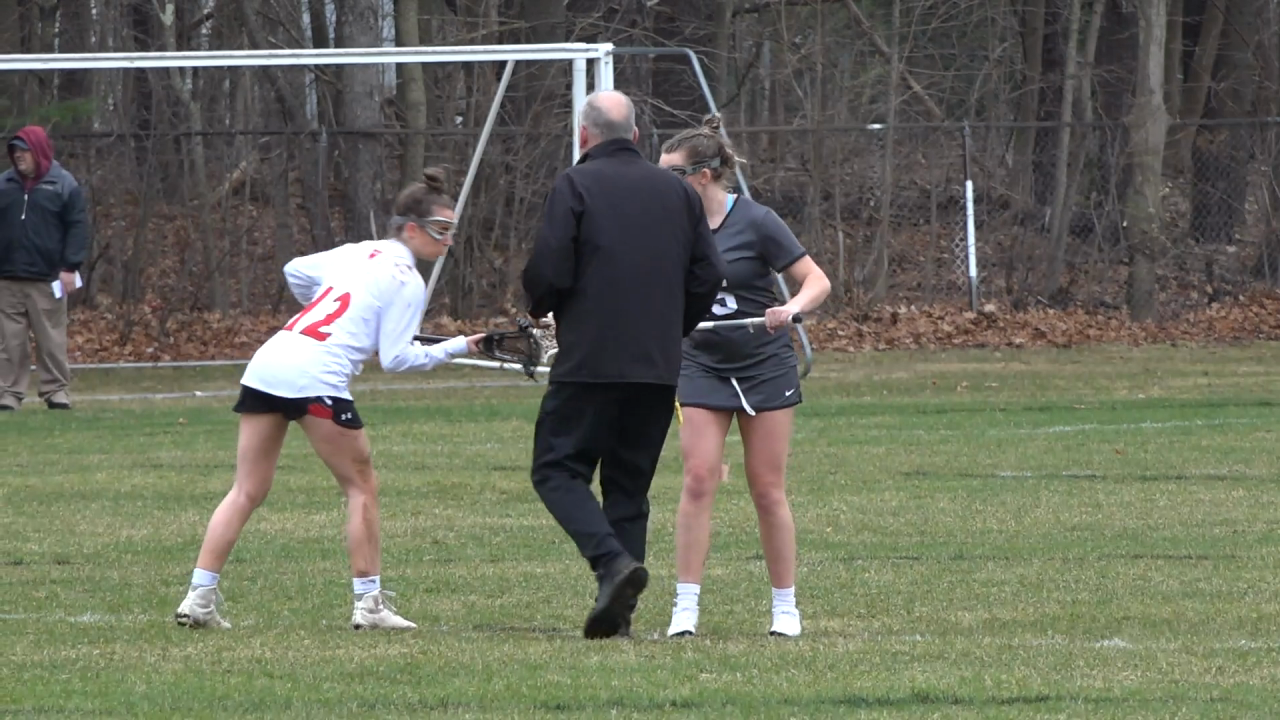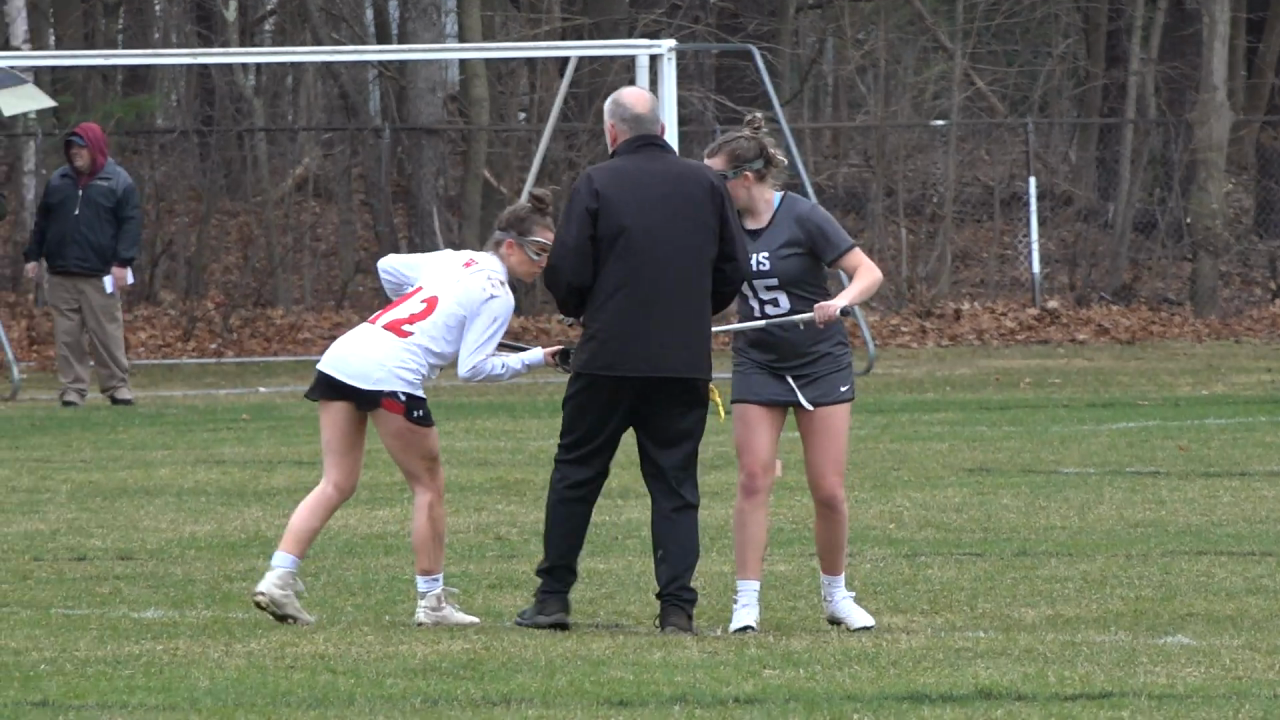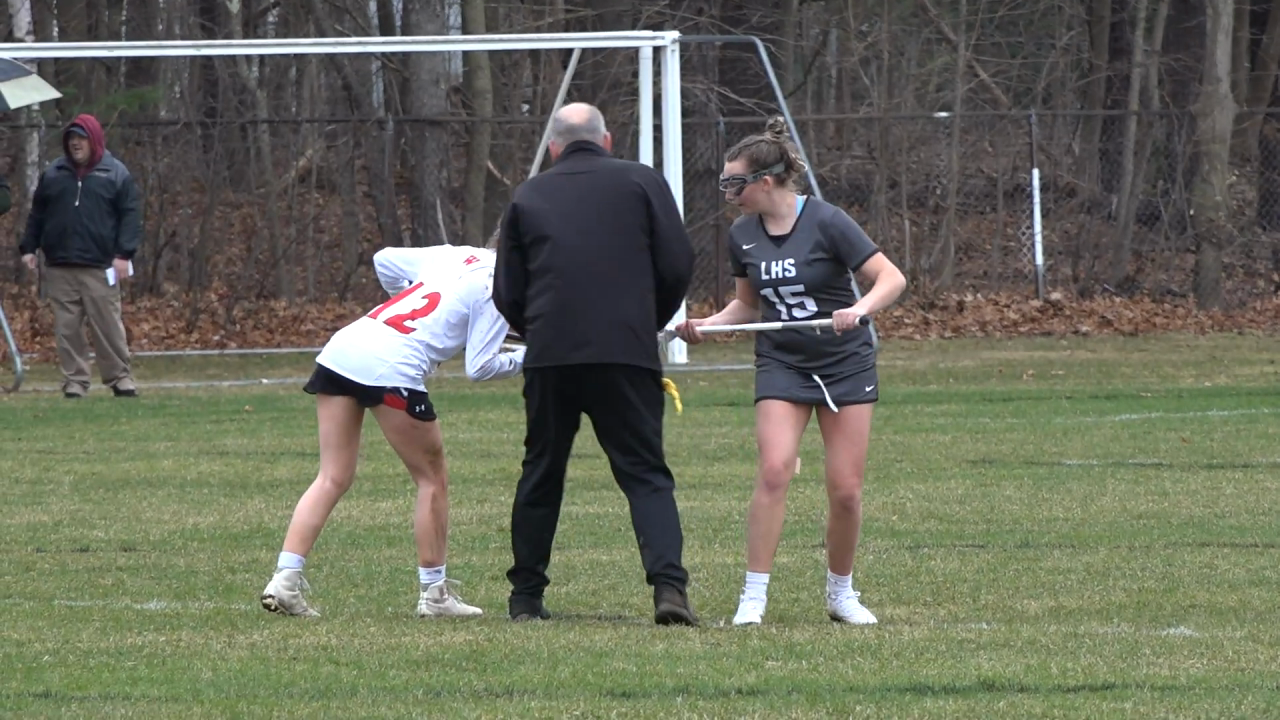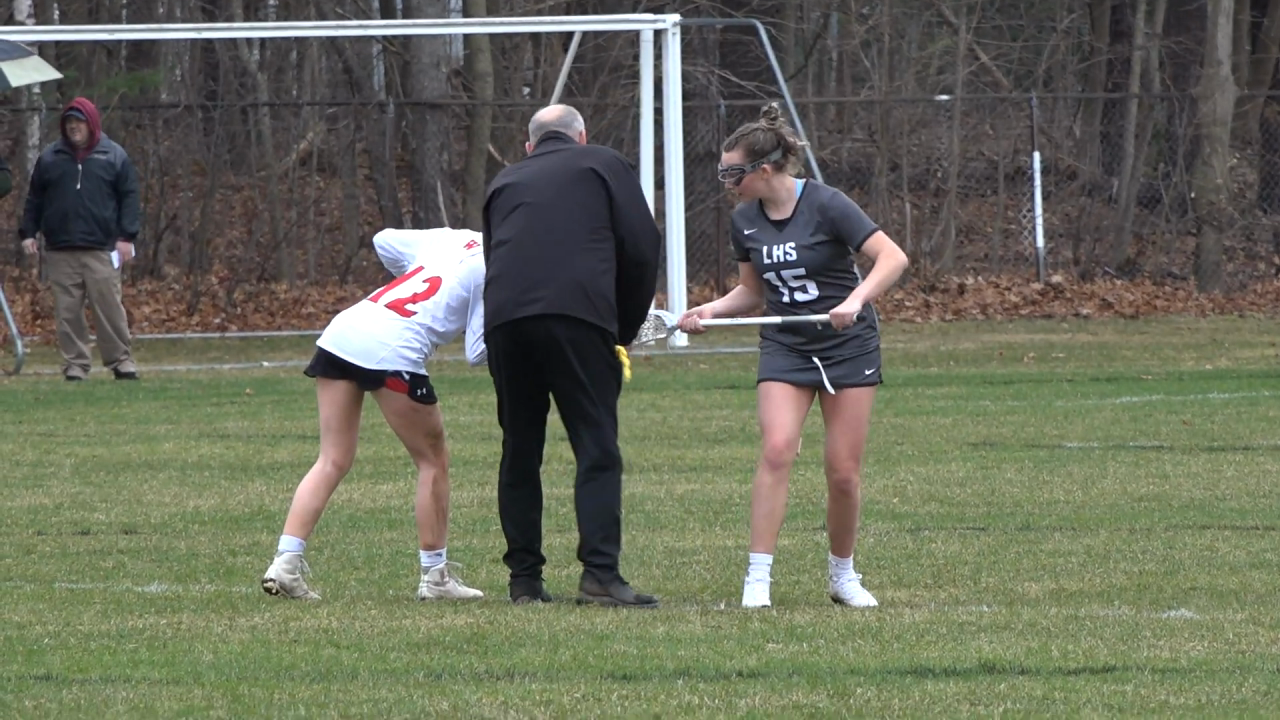
dt=0.3s
person 1, frame 1
left shoulder: (575, 185)
right shoulder: (678, 190)
left elbow: (548, 272)
right elbow: (708, 276)
left wrist: (540, 306)
left hip: (588, 363)
right hip: (657, 368)
left knee: (558, 471)
right knee: (629, 489)
right ankle: (617, 614)
person 1, frame 2
left shoulder: (597, 184)
right shoulder: (706, 183)
left elbow: (567, 272)
right elbow: (732, 269)
left wrist: (575, 306)
left hip: (609, 358)
right hip: (684, 362)
left knee: (577, 473)
right knee: (675, 487)
left ankle: (553, 595)
person 1, frame 3
left shoulder: (527, 198)
right shoulder: (642, 181)
left elbow: (506, 292)
right elbow: (676, 268)
right wrist: (648, 325)
left hip: (549, 355)
right hip: (624, 352)
left knee: (540, 475)
right knee: (646, 475)
left ankle: (526, 596)
person 1, frame 4
left shoulder: (504, 182)
right shoulder: (606, 164)
right elbow: (641, 249)
right wrist: (628, 325)
left hip: (505, 319)
right hip: (579, 315)
left knee: (520, 450)
right knee: (598, 447)
left ankle: (524, 579)
right ankle: (598, 573)
person 2, frame 1
left shoulder: (755, 220)
left elbow: (817, 280)
left wrist: (791, 308)
left hip: (765, 365)
right hip: (702, 366)
left knee: (768, 490)
right knee: (698, 482)
left ankle: (785, 606)
right ankle: (685, 606)
person 2, frame 2
left shoulder: (803, 216)
left elbow: (869, 272)
left wrist: (840, 301)
left hip: (821, 362)
right hip: (757, 363)
left knee: (829, 490)
right knee: (753, 480)
left ankle: (836, 594)
right ankle: (746, 603)
person 2, frame 3
left shoulder: (827, 221)
right shoulder: (741, 235)
left elbow: (892, 280)
left wrist: (859, 310)
right wrist: (706, 324)
left hip: (845, 364)
right hip: (780, 364)
left knee: (846, 489)
right knee: (772, 474)
left ankle: (840, 592)
right ankle: (753, 595)
person 2, frame 4
left shoulder: (826, 203)
right shoulder: (744, 220)
left elbow: (893, 258)
left wrist: (855, 299)
right wrist: (708, 310)
left hip: (847, 346)
right hip: (784, 346)
left knee: (843, 473)
right knee: (776, 452)
left ankle: (842, 576)
right ankle: (758, 578)
person 3, frame 1
left shoulder: (358, 251)
right shoulder: (409, 281)
left elbow: (296, 270)
right elbow: (396, 358)
right wrist: (456, 347)
left hip: (266, 365)
right hip: (315, 378)
left knee: (247, 492)
right knee: (361, 486)
left ankle: (199, 597)
right ankle: (369, 604)
person 3, frame 2
left shoulder: (452, 259)
right shoulder: (497, 295)
left elbow: (387, 266)
right elbow: (474, 368)
right wrist: (535, 358)
left hip: (343, 353)
right hip: (390, 374)
left knee: (335, 484)
right knee: (428, 485)
left ankle: (278, 579)
right ankle: (432, 601)
person 3, frame 3
left shoulder: (453, 254)
left elbow: (384, 259)
right elbow: (480, 368)
right wrist: (530, 355)
left hip: (341, 350)
right hip: (391, 368)
left knee: (331, 478)
right knee: (431, 479)
left ankle: (285, 581)
right ankle: (435, 593)
person 3, frame 4
left shoulder: (452, 237)
left elbow: (384, 240)
right elbow: (477, 353)
left hip: (342, 332)
right hip: (391, 352)
left knee: (332, 462)
right knee: (433, 461)
left ankle: (285, 563)
right ankle: (435, 576)
person 4, frame 1
left shoulder: (64, 184)
left elbow: (78, 227)
left wrist: (70, 266)
left hip: (48, 279)
left knee: (52, 339)
left ankle: (55, 391)
person 4, frame 2
left shoulder: (118, 181)
right shoulder: (58, 180)
left elbow: (131, 224)
right elbow: (42, 222)
left wrist: (122, 262)
right wrist: (33, 255)
left hip: (99, 275)
right hip: (60, 275)
left knee: (107, 334)
right knee: (67, 337)
left ankle: (117, 386)
right ankle: (72, 389)
person 4, frame 3
left shoulder: (116, 172)
right shoulder: (53, 173)
left elbow: (130, 215)
right elbow: (37, 214)
left wrist: (124, 253)
right wrist: (28, 247)
left hip: (100, 266)
right hip: (60, 267)
left knee: (108, 325)
right knee: (67, 328)
left ankle: (120, 378)
right ankle: (74, 380)
person 4, frame 4
left shoulder: (113, 155)
right shoulder: (50, 157)
left elbow: (129, 197)
right elbow: (35, 199)
left wrist: (127, 236)
right wrist: (28, 232)
left hip: (102, 248)
right hip: (61, 251)
left knee: (110, 308)
right knee: (67, 312)
left ankle: (121, 361)
right ankle: (75, 364)
